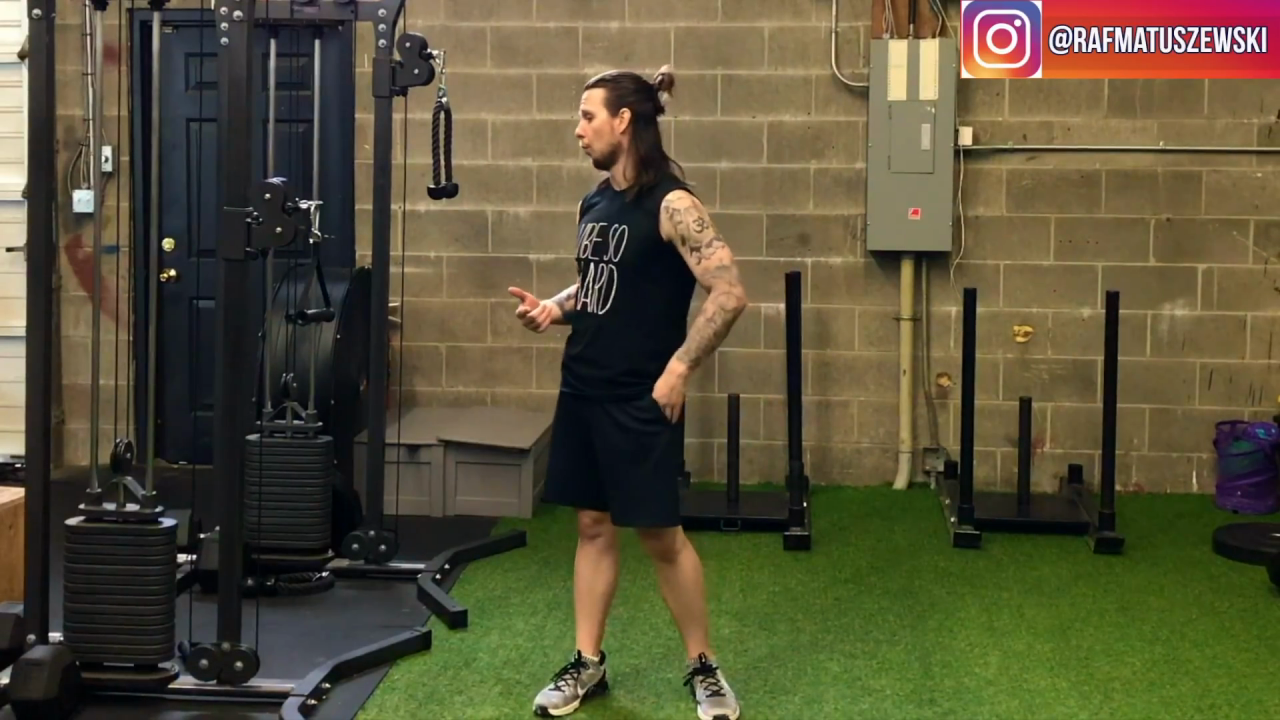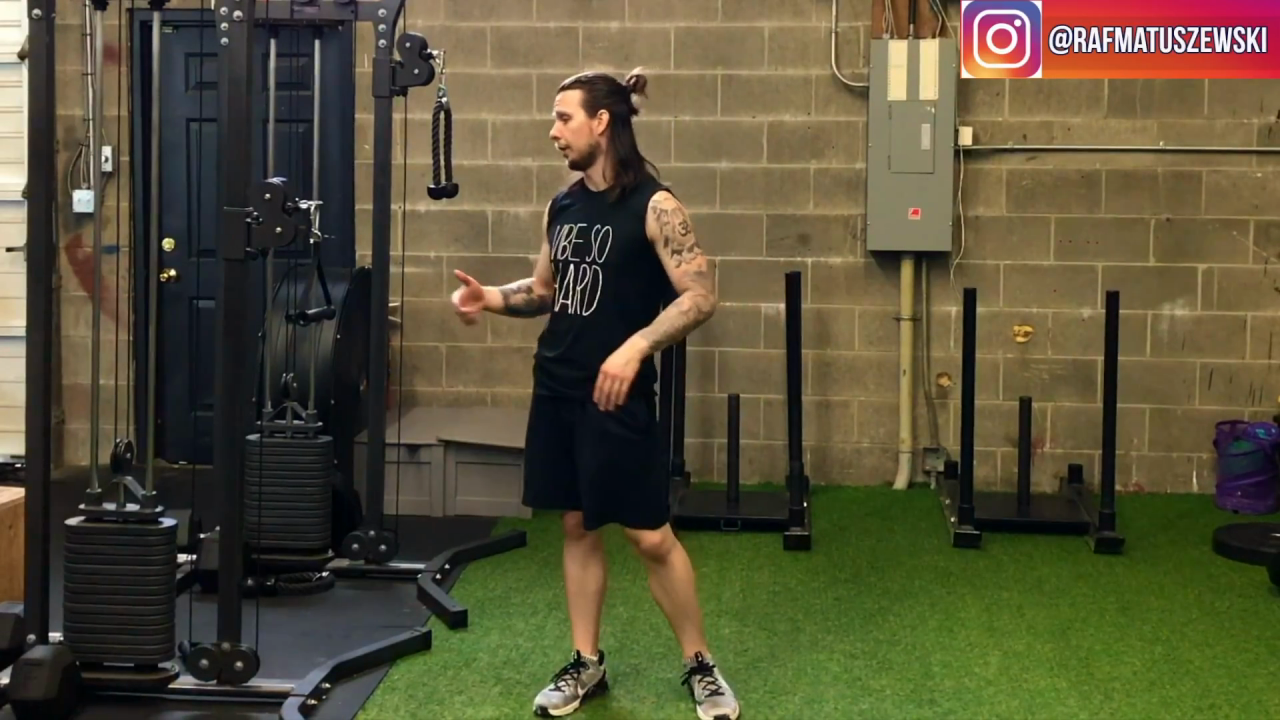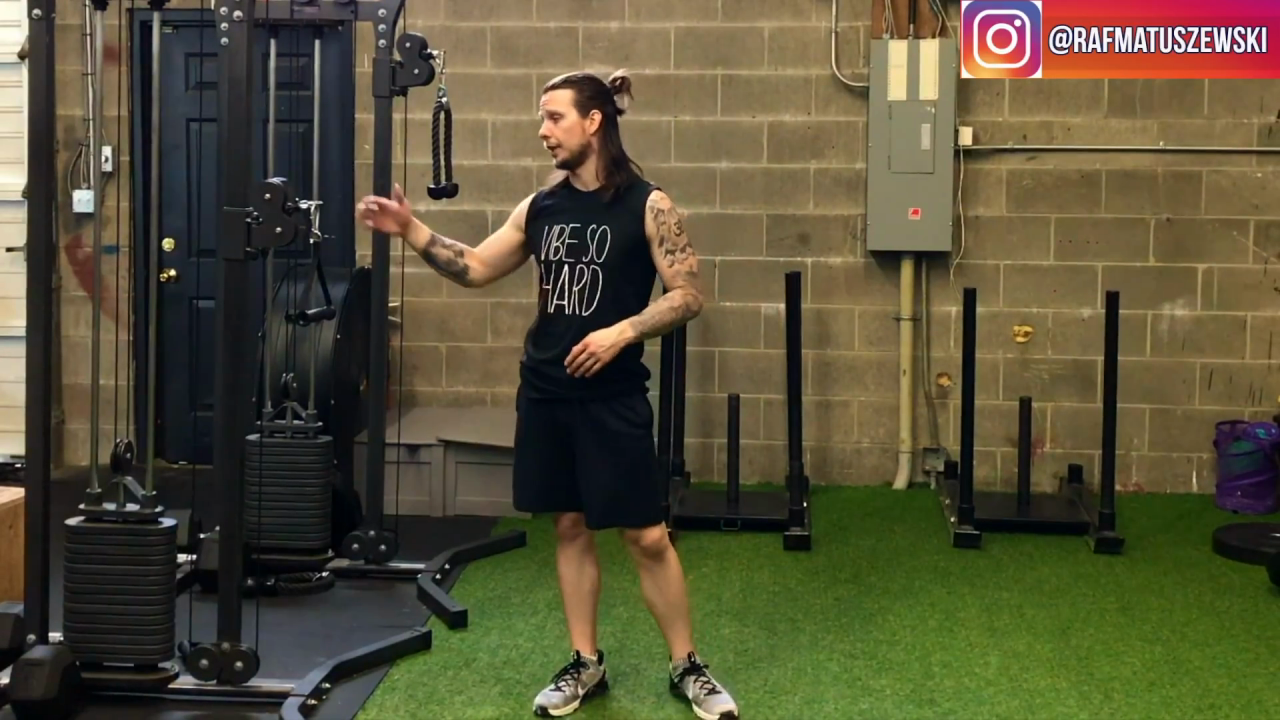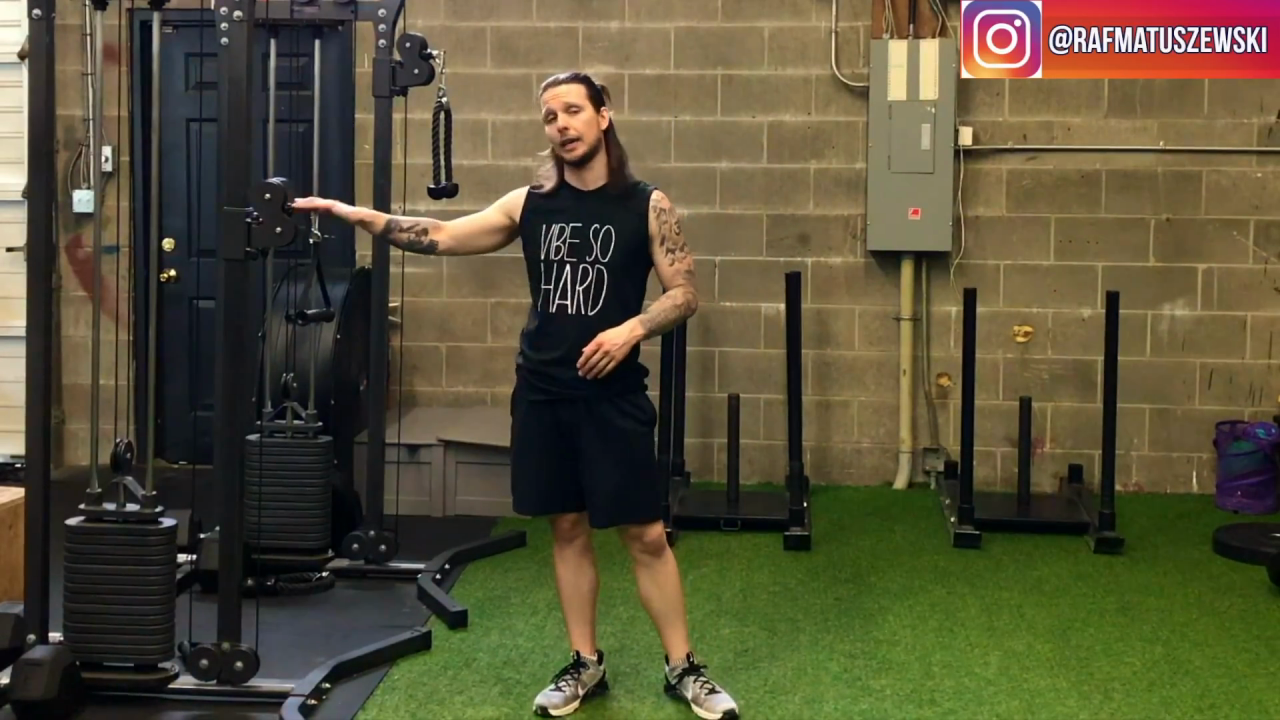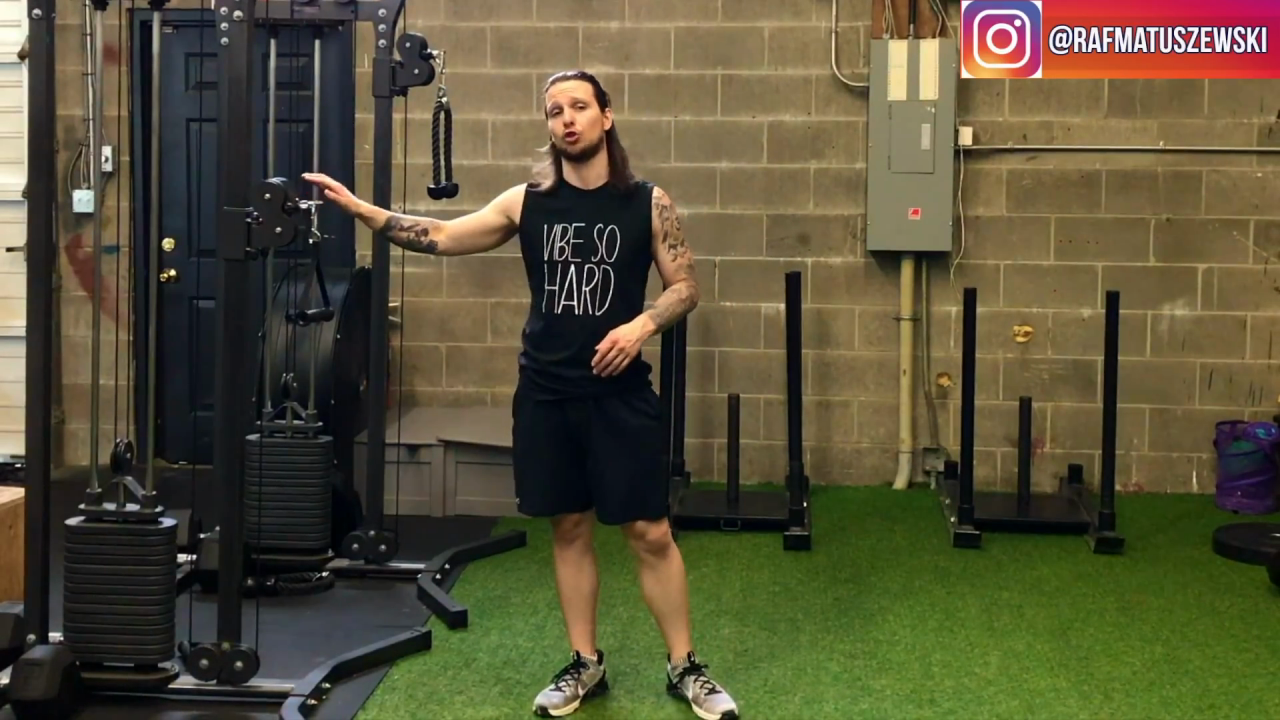
dt=0.3s
person 1, frame 1
left shoulder: (673, 205)
right shoulder: (592, 203)
left elbow: (730, 293)
left wrist: (679, 368)
right wrist: (552, 308)
left hip: (639, 397)
right hip: (581, 390)
left knee: (661, 533)
right knee: (592, 525)
left ankle: (702, 666)
right ankle: (587, 662)
person 1, frame 2
left shoulder: (654, 206)
right shoulder: (562, 206)
left elbow: (700, 296)
left wrist: (635, 349)
right wrist: (493, 298)
left hip: (614, 396)
right hip: (555, 391)
left knee: (649, 535)
right knee: (576, 527)
left ankle: (699, 664)
right ankle: (585, 662)
person 1, frame 3
left shoulder: (650, 206)
right shoulder: (540, 206)
left elbow: (689, 295)
right elbow: (475, 266)
left wrist: (622, 330)
right wrist: (413, 231)
left hip: (613, 396)
right hip: (544, 392)
left knee: (646, 535)
right knee: (570, 527)
left ankle: (686, 666)
right ankle: (585, 663)
person 1, frame 4
left shoulder: (647, 205)
right shoulder: (528, 203)
left elbow: (684, 293)
right elbow: (442, 237)
left wrist: (631, 329)
right wrist: (359, 215)
left hip: (613, 394)
right hip: (541, 393)
left knee: (645, 533)
right knee: (567, 527)
left ankle: (682, 666)
right ankle: (585, 663)
person 1, frame 5
left shoulder: (648, 203)
right shoulder: (527, 201)
left elbow: (686, 287)
right elbow: (441, 235)
left wrist: (643, 324)
right wrist: (361, 209)
left hip: (620, 393)
right hip: (546, 393)
left knee: (650, 532)
right knee: (569, 527)
left ankle: (684, 666)
right ankle: (585, 663)
